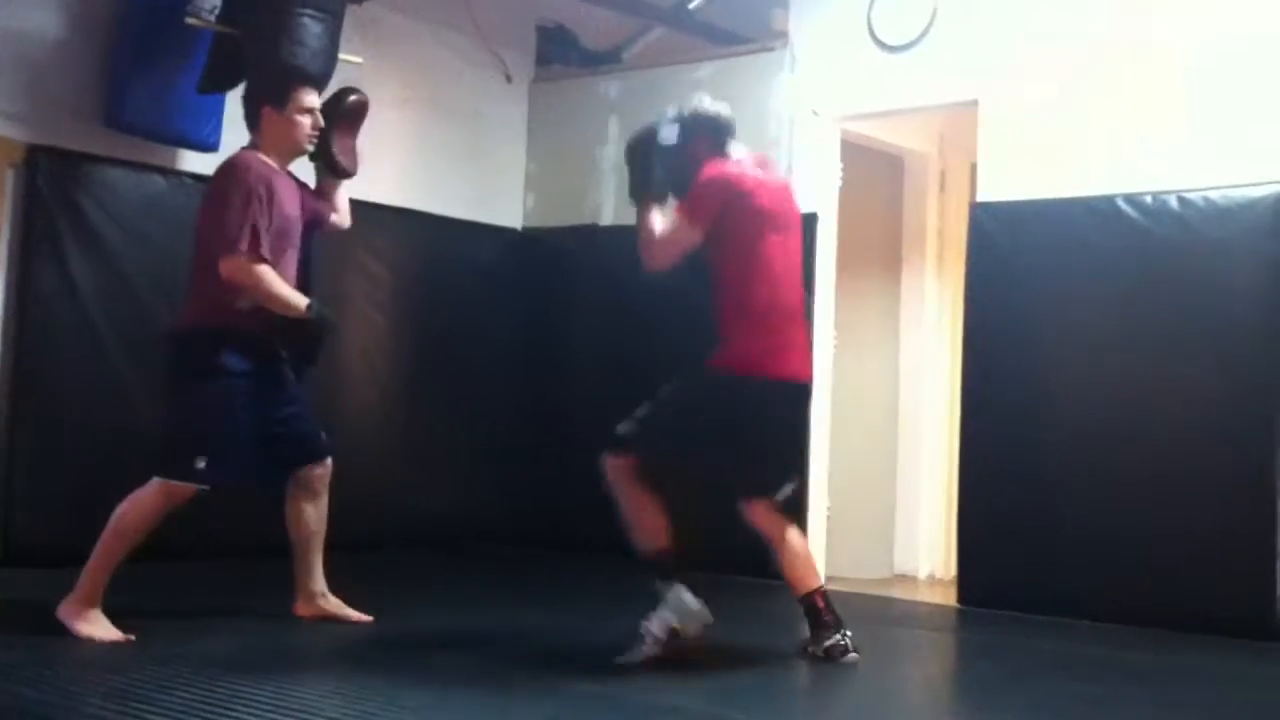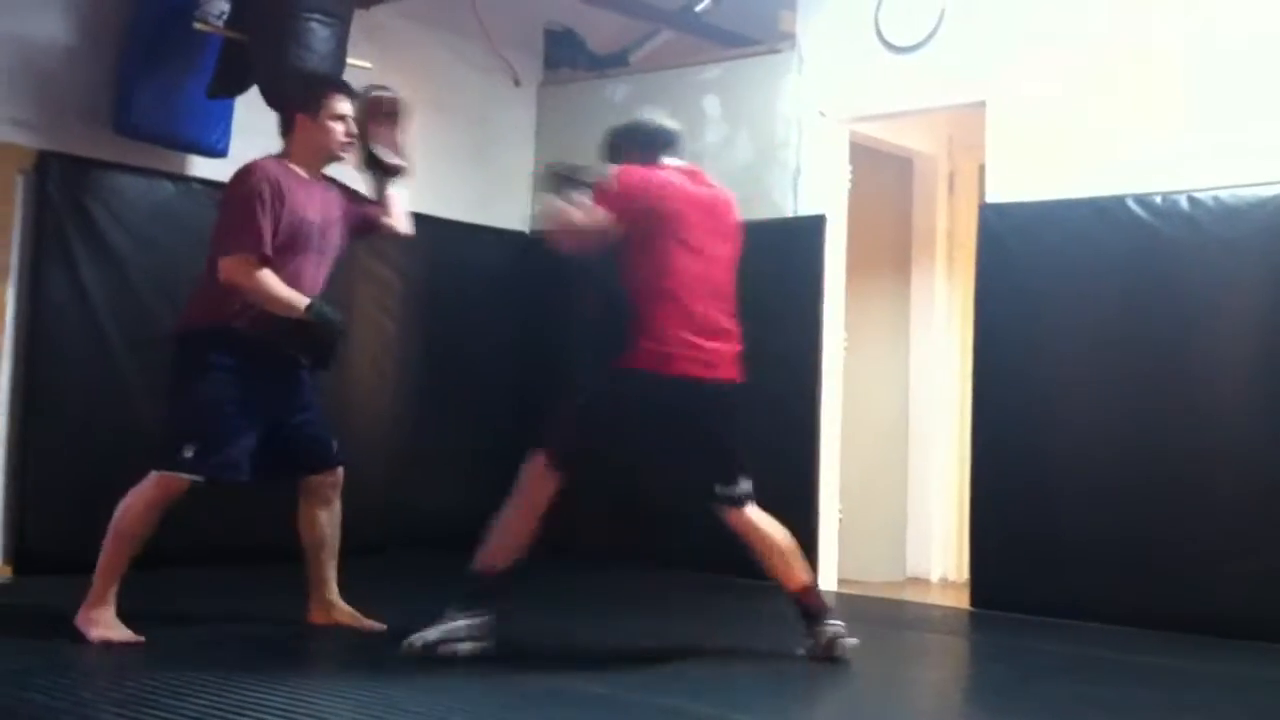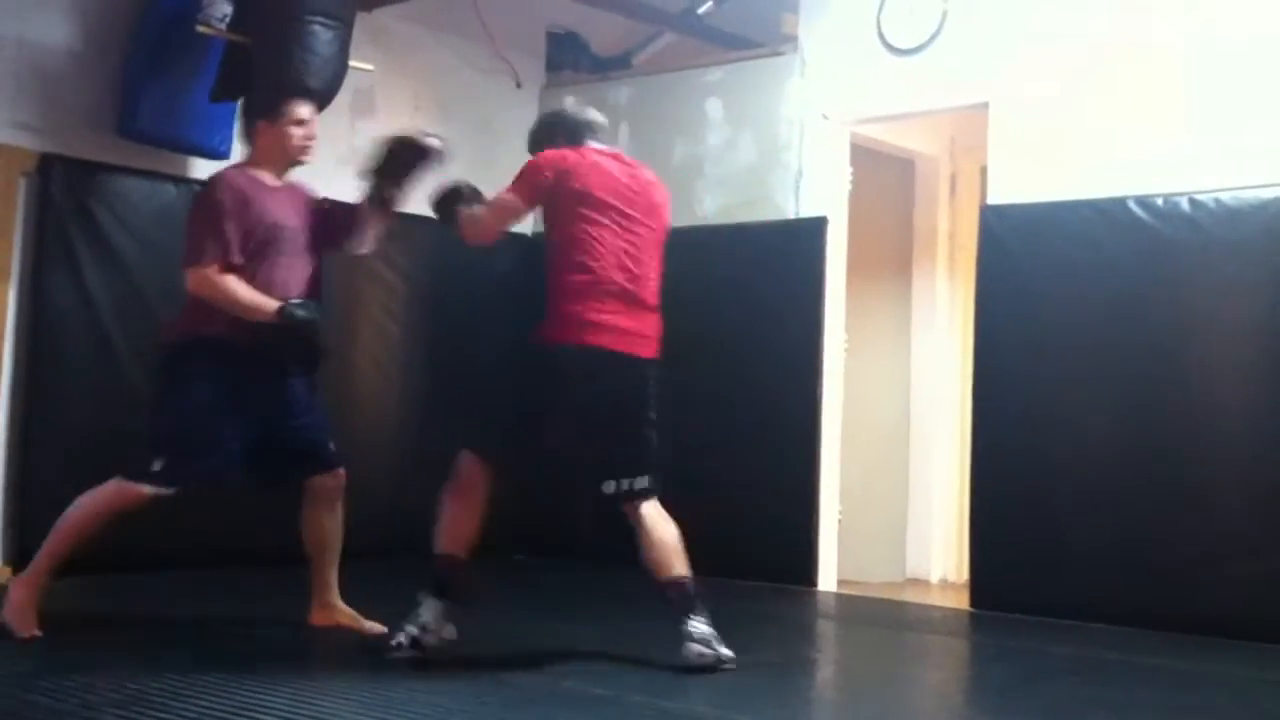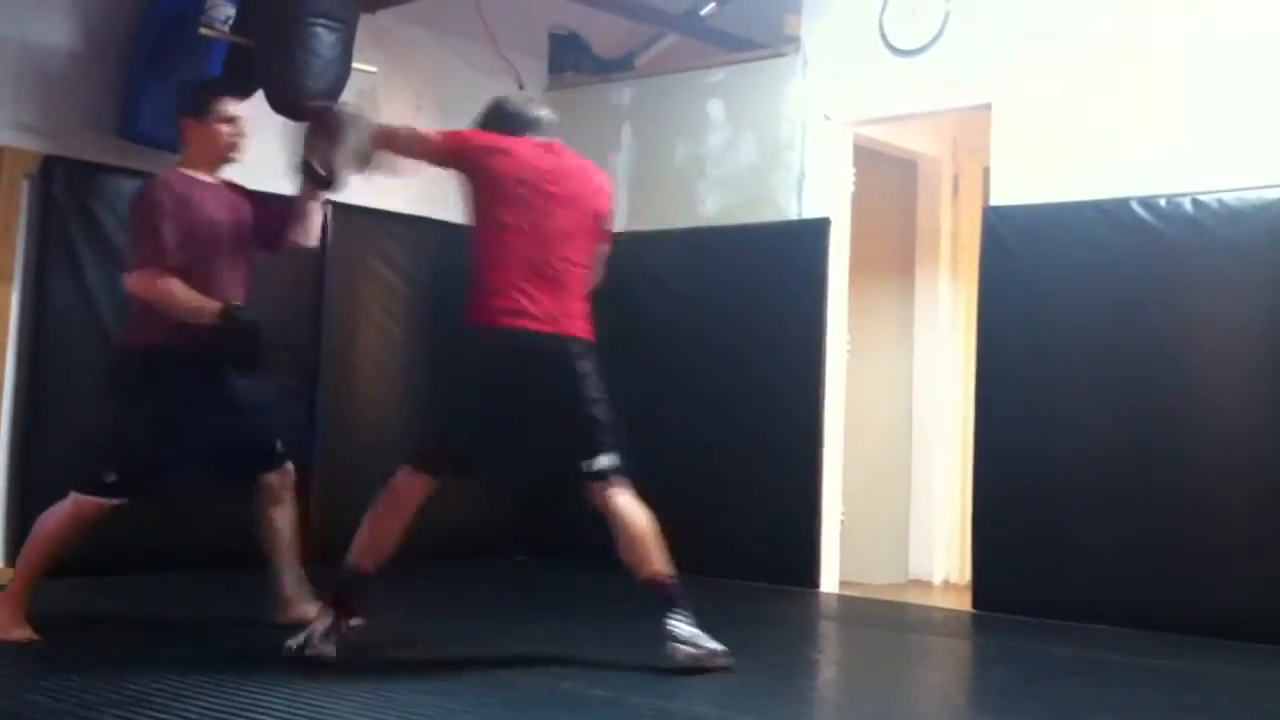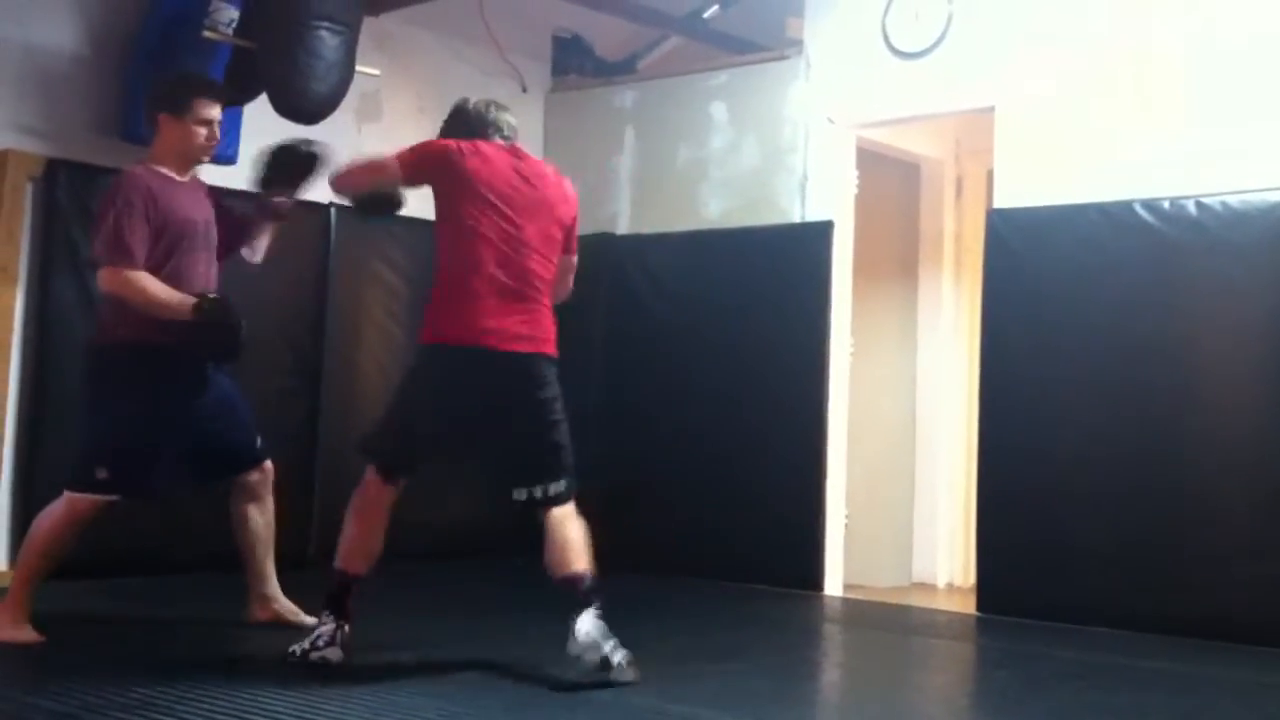
dt=0.2s
person 1, frame 1
left shoulder: (719, 179)
right shoulder: (773, 183)
left elbow: (657, 255)
left wrist: (650, 196)
right wrist: (674, 195)
left hip: (743, 370)
right hip: (790, 375)
left knee: (622, 463)
right knee: (760, 508)
left ankle: (677, 596)
right ankle: (827, 629)
person 1, frame 2
left shoulder: (632, 183)
right shoulder: (723, 201)
left elbow: (568, 233)
left wrist: (560, 203)
left hip: (656, 371)
right hip: (720, 379)
left knee: (540, 474)
right knee: (738, 510)
left ankle: (472, 614)
right ankle: (822, 625)
person 1, frame 3
left shoulder: (555, 165)
right shoulder: (653, 188)
left elbow: (481, 232)
left wrist: (459, 209)
left hip: (572, 348)
right hip: (637, 355)
left knee: (473, 472)
right knee: (641, 502)
left ankle: (436, 609)
right ankle: (695, 624)
person 1, frame 4
left shoulder: (485, 148)
right shoulder: (592, 179)
left elbow: (391, 139)
left wrist: (371, 137)
left hip: (497, 337)
right hip: (567, 342)
left knee: (413, 479)
right knee: (611, 489)
left ankle: (338, 617)
right ankle: (678, 622)
person 1, frame 5
left shoulder: (450, 155)
right shoulder: (560, 188)
left elbow: (349, 183)
left wrist: (368, 179)
left hip: (454, 351)
right hip: (530, 358)
left knee: (379, 484)
right knee: (558, 506)
left ankle: (332, 624)
right ankle: (587, 620)
person 2, frame 1
left shoulder: (286, 183)
right shoulder: (247, 173)
left elbow: (337, 217)
right elbow: (238, 267)
right wrist: (306, 309)
left hip: (263, 354)
right hip: (219, 351)
left knee: (314, 466)
right knee: (178, 482)
left ankle: (312, 593)
right ankle: (83, 601)
person 2, frame 2
left shoulder: (332, 195)
right shoulder: (262, 179)
left elbow: (397, 223)
right elbow: (236, 268)
right wrist: (310, 311)
left hip: (282, 359)
right hip: (226, 351)
left knee: (325, 475)
right knee: (175, 476)
left ankle: (326, 601)
right ankle: (99, 604)
person 2, frame 3
left shoulder: (301, 201)
right shoulder: (228, 189)
left elbow: (359, 239)
right elbow: (204, 279)
left wrist: (387, 185)
right wrist: (280, 314)
left hip: (274, 367)
right hip: (211, 363)
left knee: (328, 477)
right knee: (141, 486)
left ankle: (327, 604)
person 2, frame 4
left shoulder: (236, 200)
right shoulder: (163, 192)
left elbow: (303, 234)
right elbow: (145, 281)
left wrist: (315, 180)
right wrist: (223, 314)
left hip: (219, 368)
right hip: (160, 368)
left knee: (277, 474)
right knee: (99, 496)
left ankle: (293, 599)
person 2, frame 5
left shoulder: (202, 196)
right shoulder: (134, 187)
left elbow: (251, 250)
right elbow: (115, 278)
left wrist: (274, 204)
right wrist: (195, 309)
left hip: (195, 365)
right hip: (136, 365)
left knee: (257, 472)
right knee: (90, 494)
left ankle: (267, 598)
